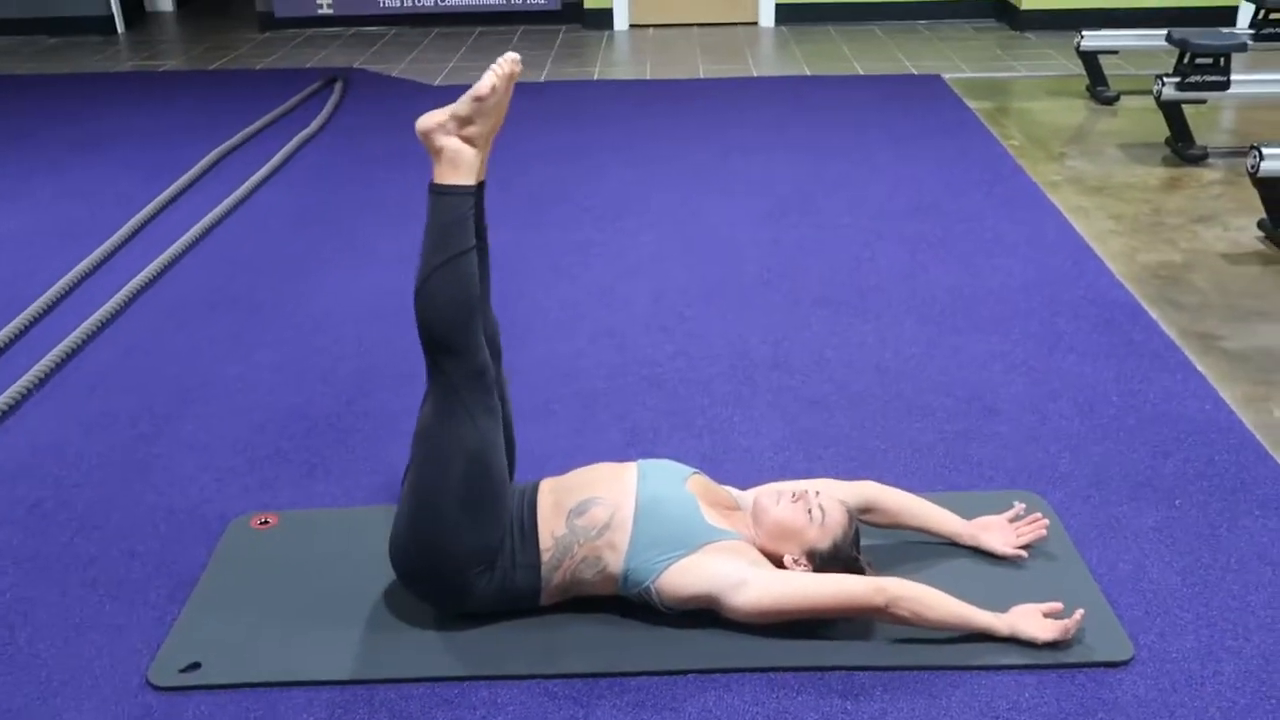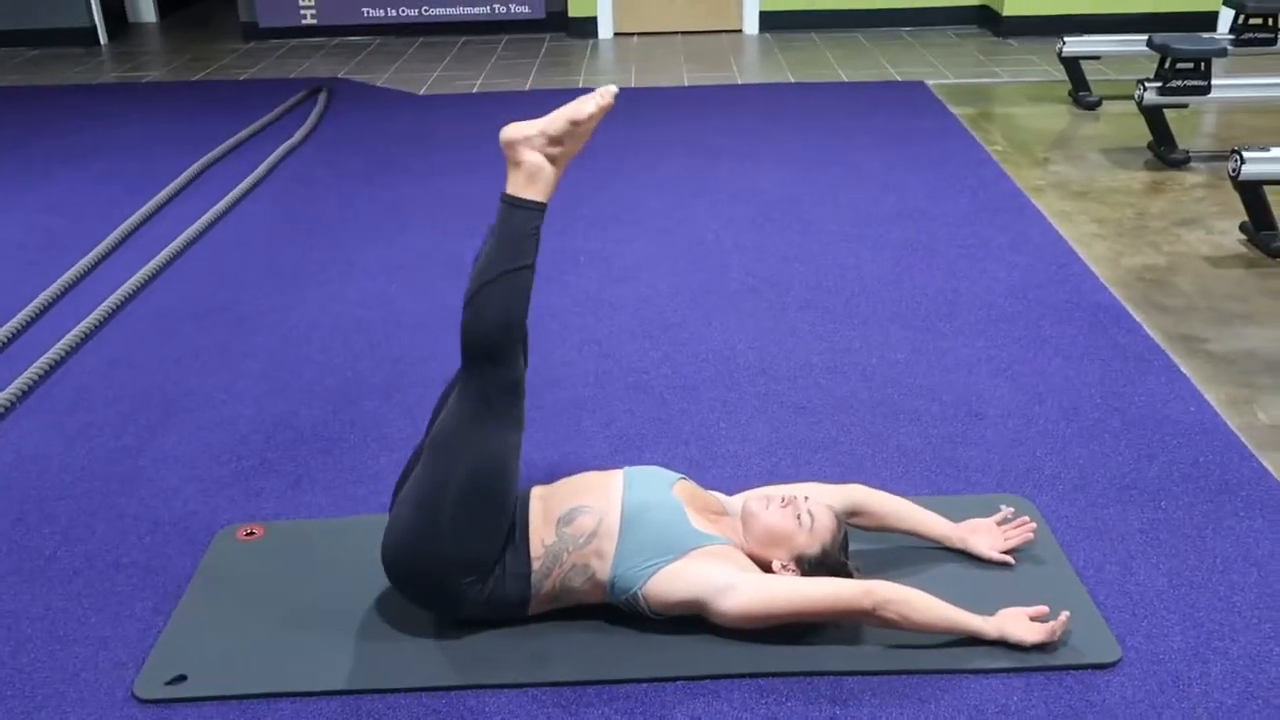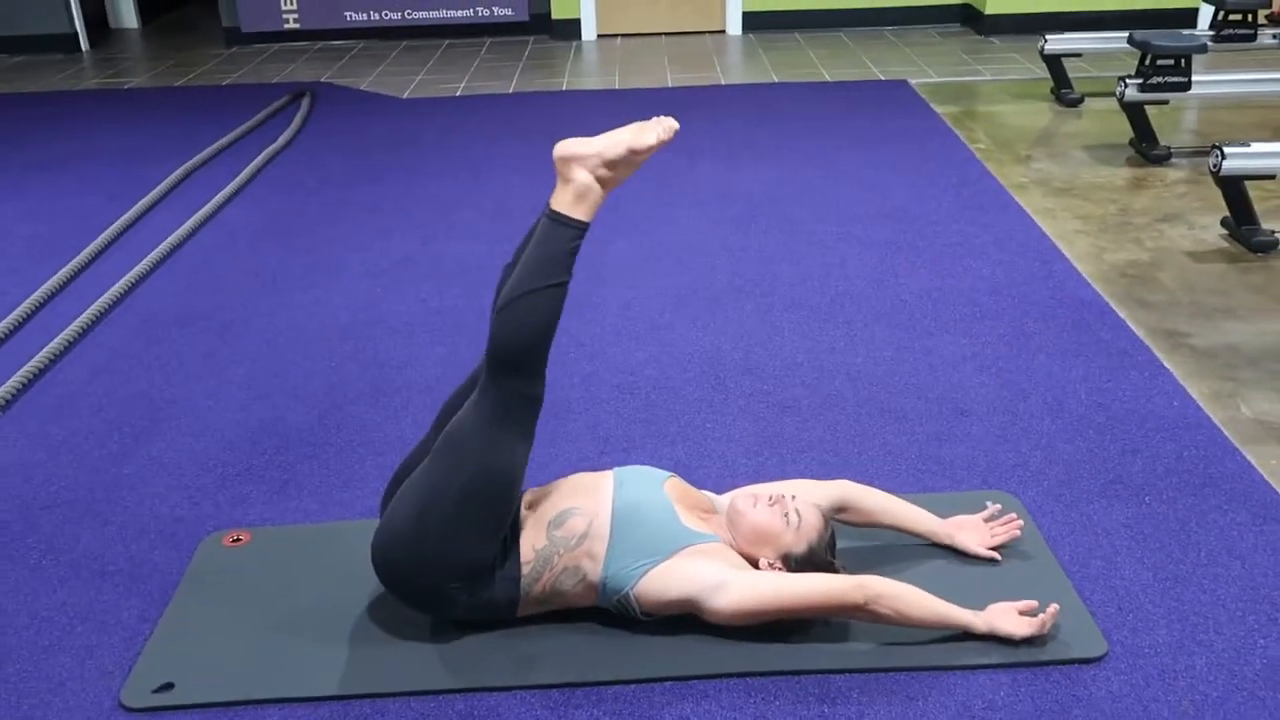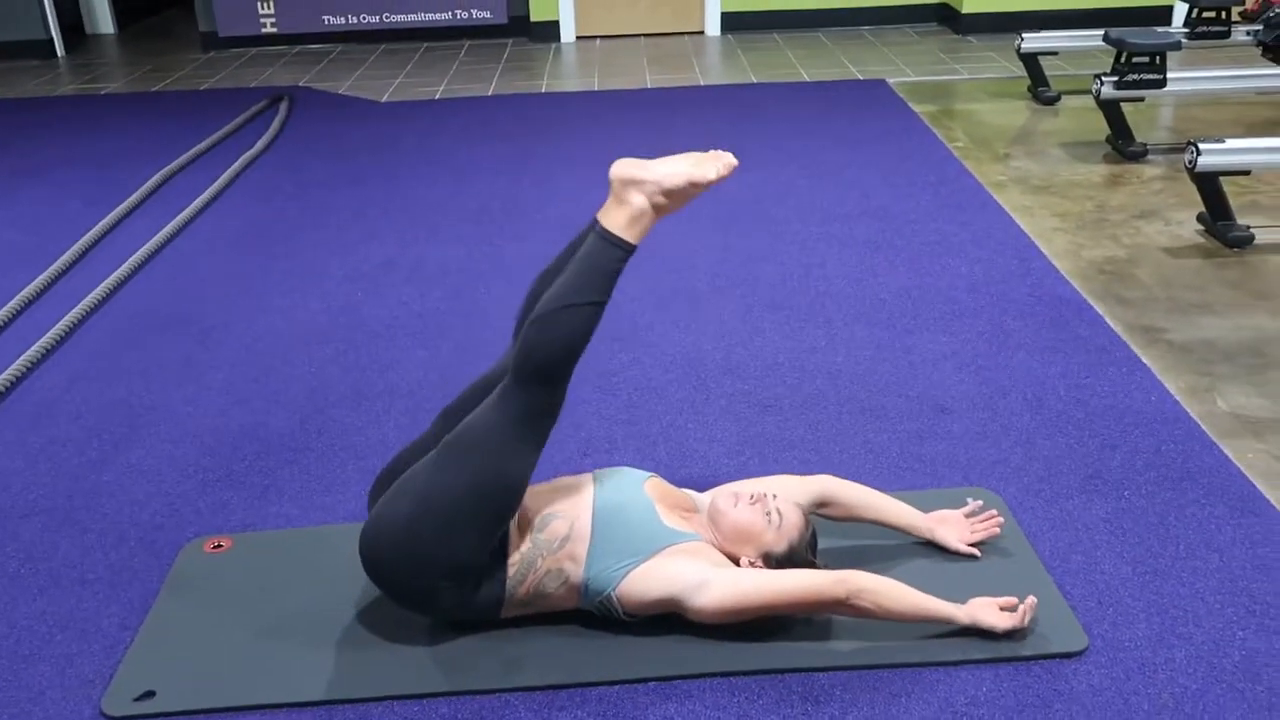
dt=0.4s
person 1, frame 1
left shoulder: (738, 578)
right shoulder: (737, 507)
left elbow: (883, 596)
right elbow: (868, 492)
left wrist: (1005, 624)
right wrist: (970, 531)
left hip: (463, 563)
right hip: (505, 517)
left knee: (460, 363)
left ankle: (456, 158)
person 1, frame 2
left shoulder: (725, 583)
right shoulder: (725, 513)
left elbow: (868, 600)
right elbow: (855, 495)
left wrist: (991, 627)
right wrist: (955, 533)
left hip: (452, 566)
right hip: (481, 527)
left knee: (492, 368)
person 1, frame 3
left shoulder: (718, 582)
right shoulder: (711, 512)
left elbow: (862, 595)
right elbow: (842, 491)
left wrist: (981, 620)
right wrist: (945, 531)
left hip: (441, 568)
left knee: (514, 373)
person 1, frame 4
left shoulder: (698, 581)
right shoulder: (695, 510)
left elbow: (841, 590)
right elbow: (823, 486)
left wrist: (962, 613)
right wrist: (926, 525)
left hip: (421, 557)
left knee: (537, 378)
